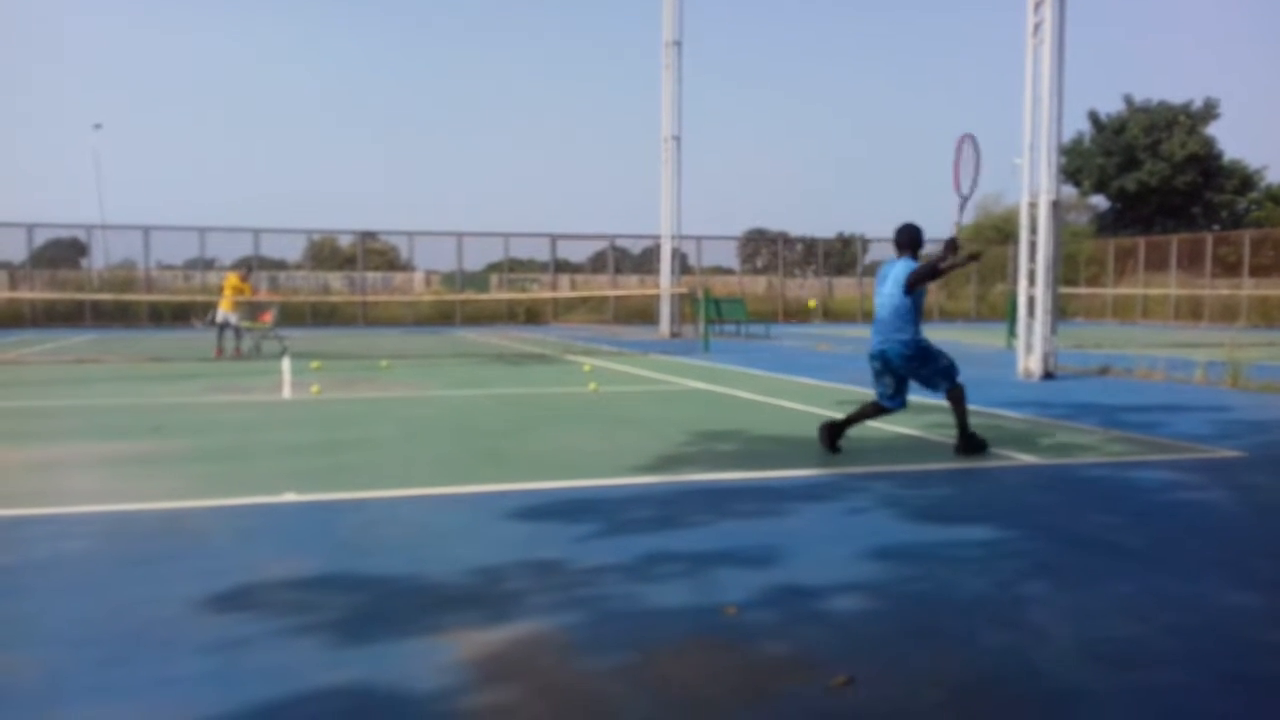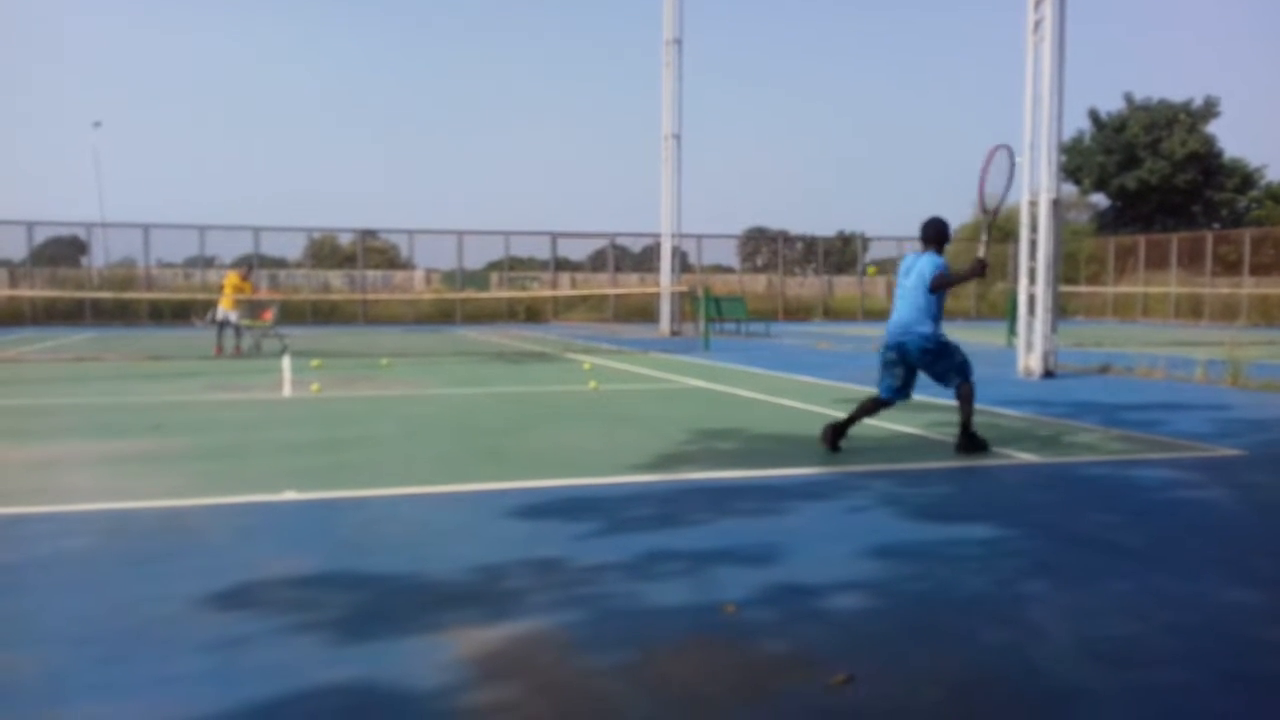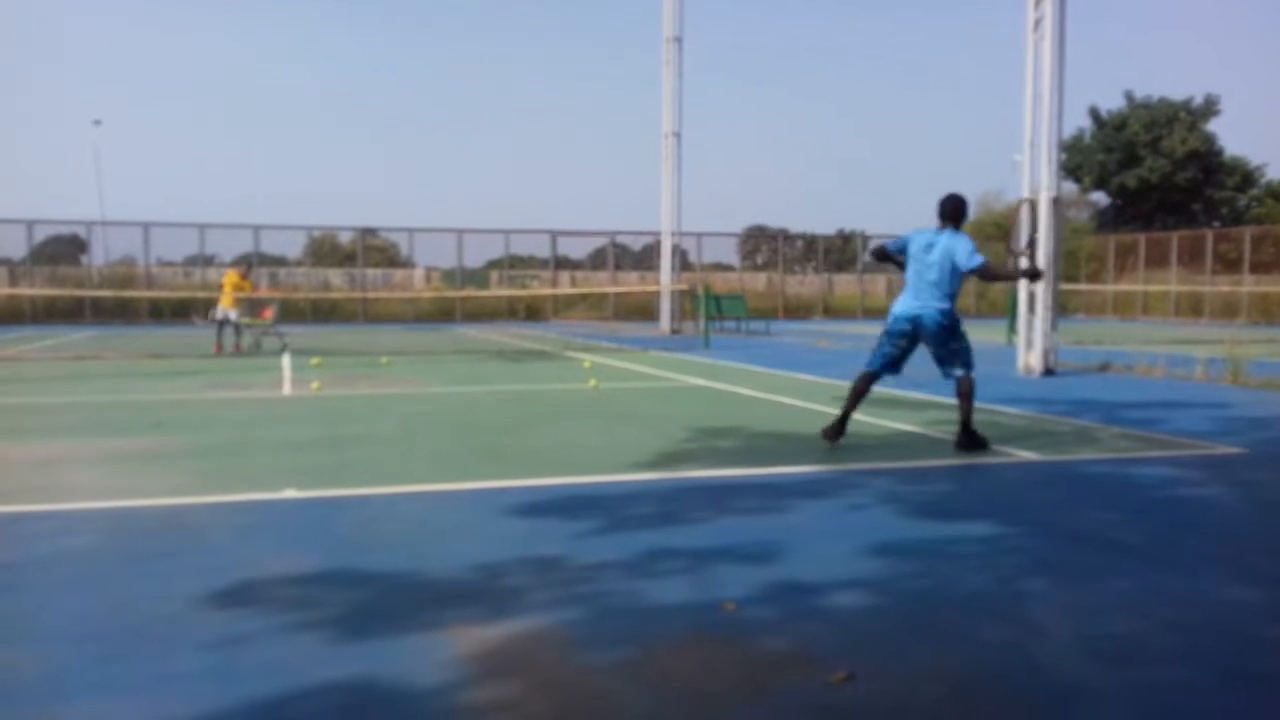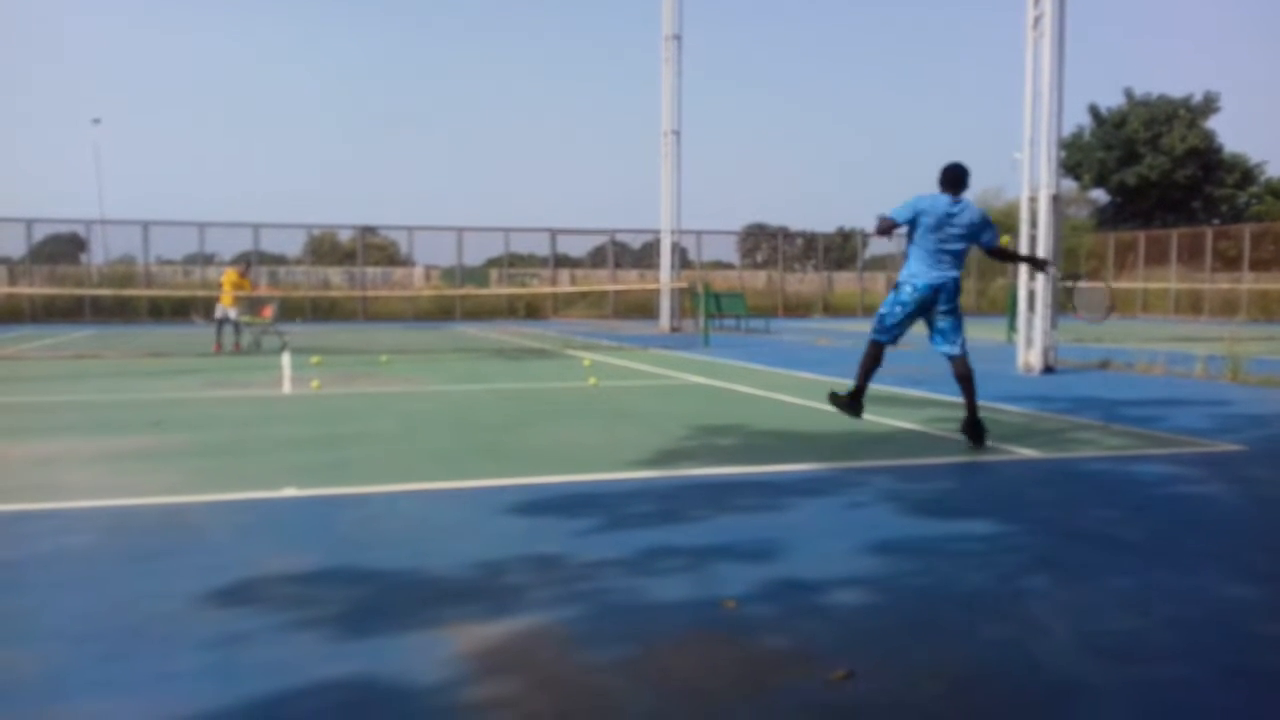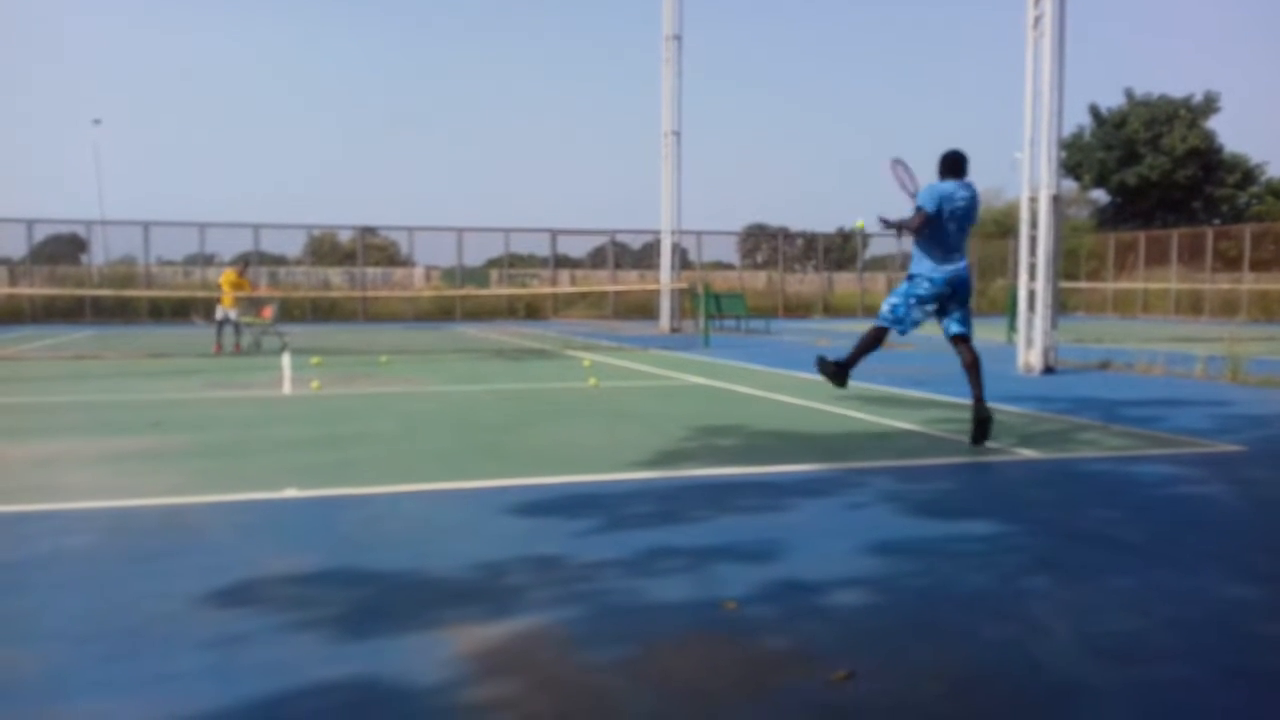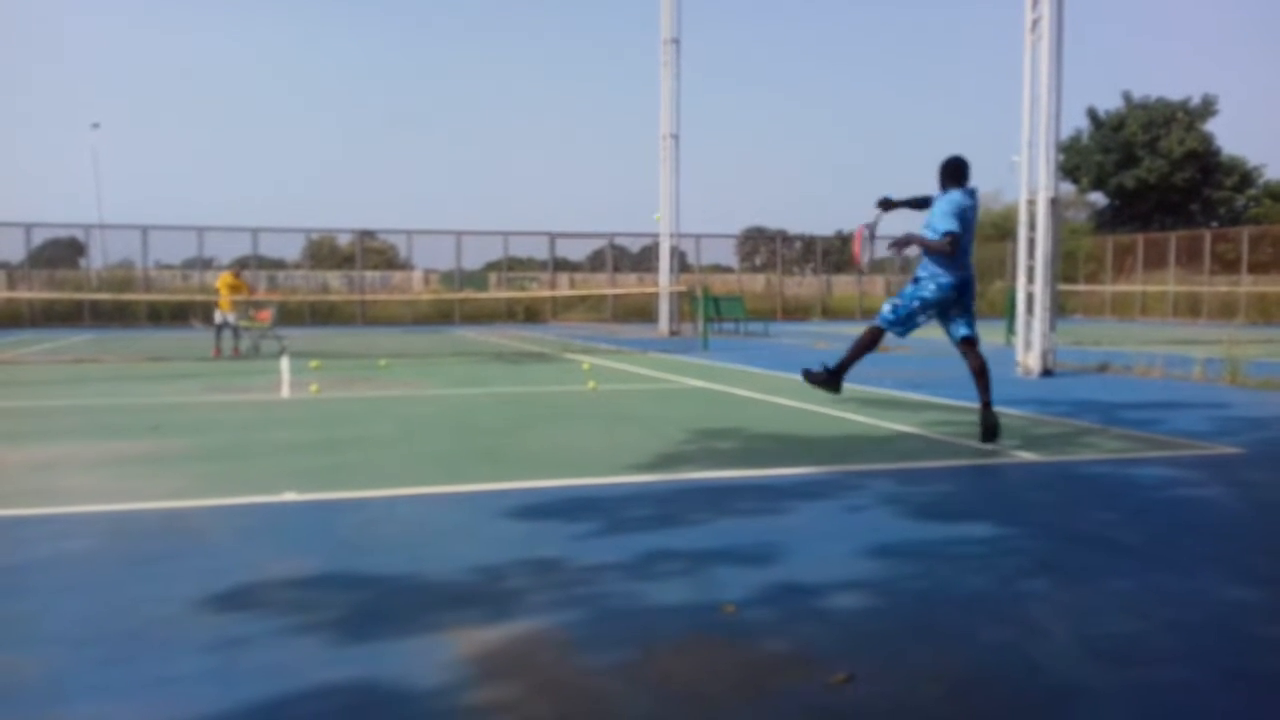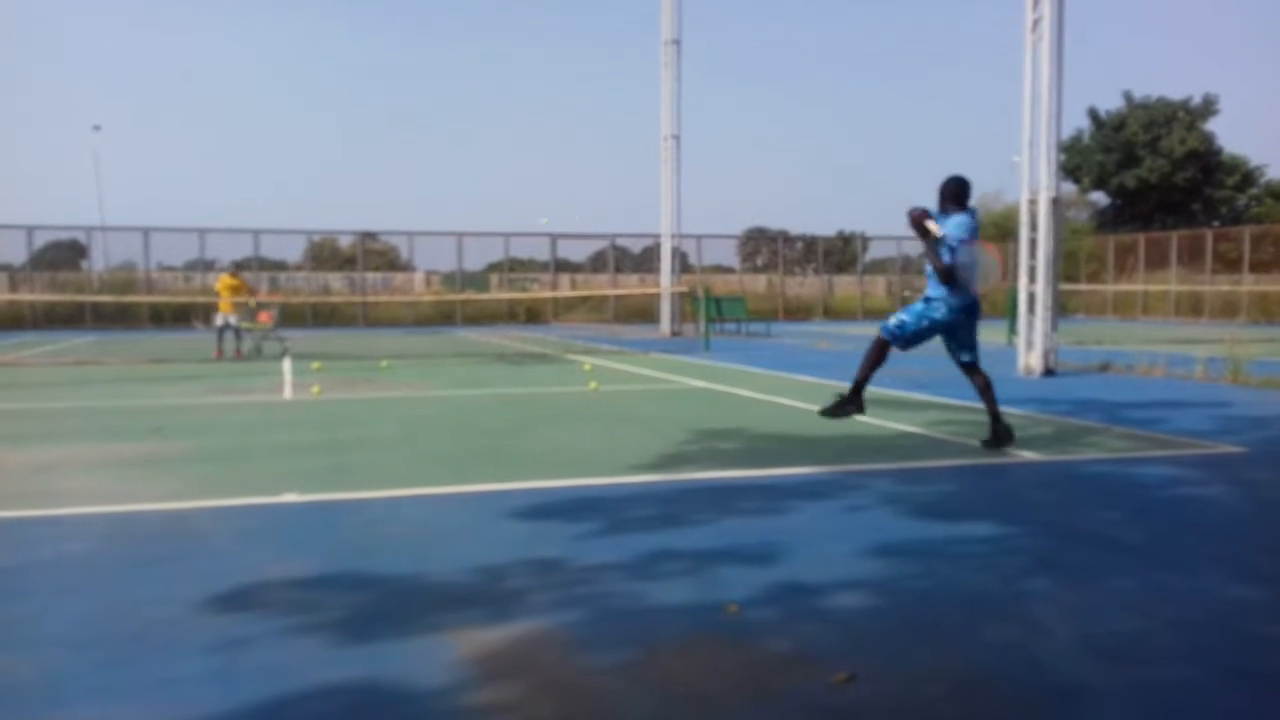
dt=0.1s
person 1, frame 1
left shoulder: (888, 269)
right shoulder: (909, 268)
right elbow: (911, 280)
left wrist: (958, 262)
right wrist: (948, 257)
left hip: (879, 350)
right hip: (906, 348)
left knee: (888, 402)
right knee: (950, 379)
left ankle: (837, 427)
right ankle: (965, 438)
person 1, frame 2
left shoulder: (908, 262)
right shoulder: (935, 263)
right elbow: (936, 284)
right wrist: (970, 273)
left hip: (895, 342)
right hip: (926, 342)
left knee: (889, 396)
right knee: (962, 376)
left ankle: (839, 427)
right ankle: (966, 437)
person 1, frame 3
left shoulder: (916, 237)
right shoulder: (962, 243)
left elbow: (877, 253)
right elbow: (983, 272)
left wrist: (901, 263)
right wrist: (1022, 273)
left hip: (903, 315)
right hip: (936, 318)
left knee: (873, 370)
right knee: (962, 371)
left ankle: (840, 423)
right ankle: (966, 432)
person 1, frame 4
left shoulder: (921, 203)
right shoulder: (975, 215)
left elbow: (883, 229)
right elbow: (996, 252)
left wrist: (882, 222)
right wrist: (1030, 260)
left hip: (911, 285)
right hip: (941, 289)
left knee: (878, 339)
right knee: (956, 354)
left ankle: (855, 396)
right ankle: (972, 419)
person 1, frame 5
left shoulder: (935, 192)
right shoulder: (971, 194)
left elbow: (918, 226)
left wrist: (896, 223)
left hip: (929, 279)
right hip: (959, 278)
left knee: (884, 323)
right knee: (962, 342)
left ankle: (842, 369)
right ankle: (979, 408)
person 1, frame 6
left shoulder: (949, 205)
right shoulder: (968, 195)
left elbow: (948, 247)
right elbow: (930, 201)
left wrist: (915, 239)
right wrist: (895, 203)
left hip: (936, 284)
right hip: (960, 284)
left knee: (881, 324)
right knee: (968, 346)
left ankle: (834, 375)
right ankle: (987, 413)
person 1, frame 7
left shoulder: (957, 230)
right shoulder: (957, 217)
left elbow: (945, 277)
right elbow: (917, 214)
left wrist: (931, 251)
right wrist: (920, 220)
left hip: (944, 303)
right hip: (965, 304)
left knee: (885, 337)
right knee: (970, 365)
left ankle: (853, 397)
right ankle: (998, 425)
